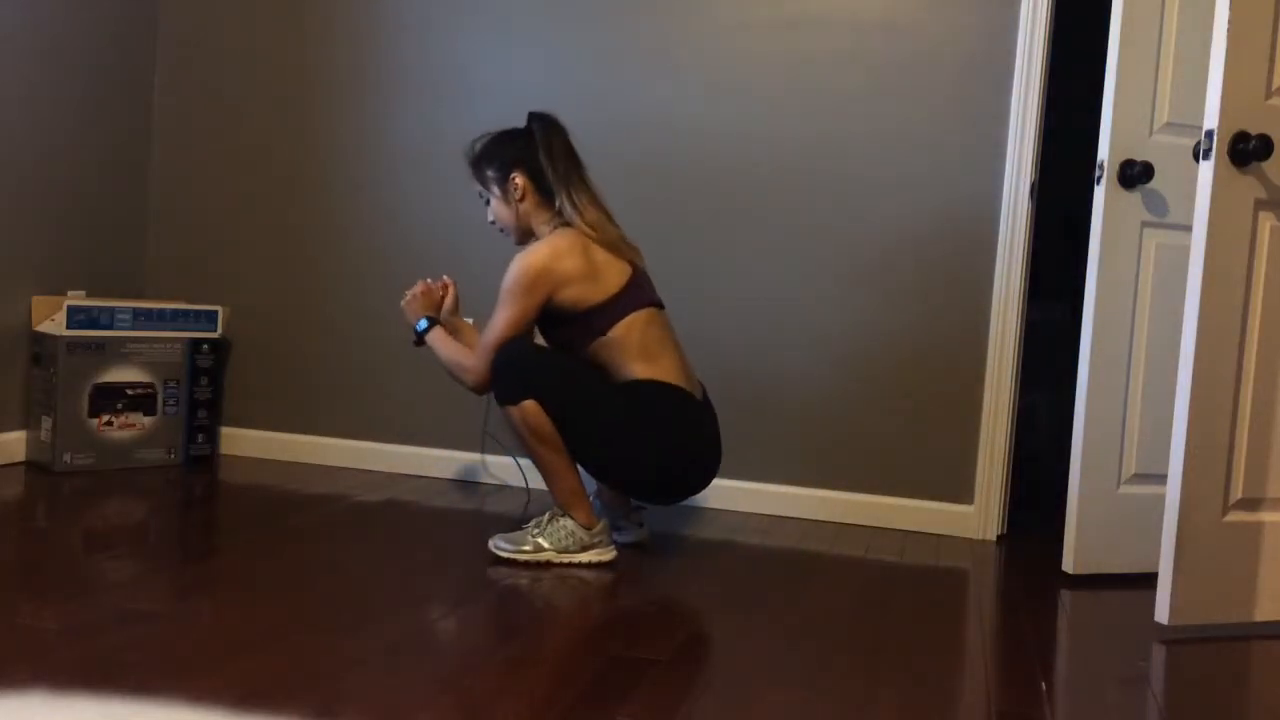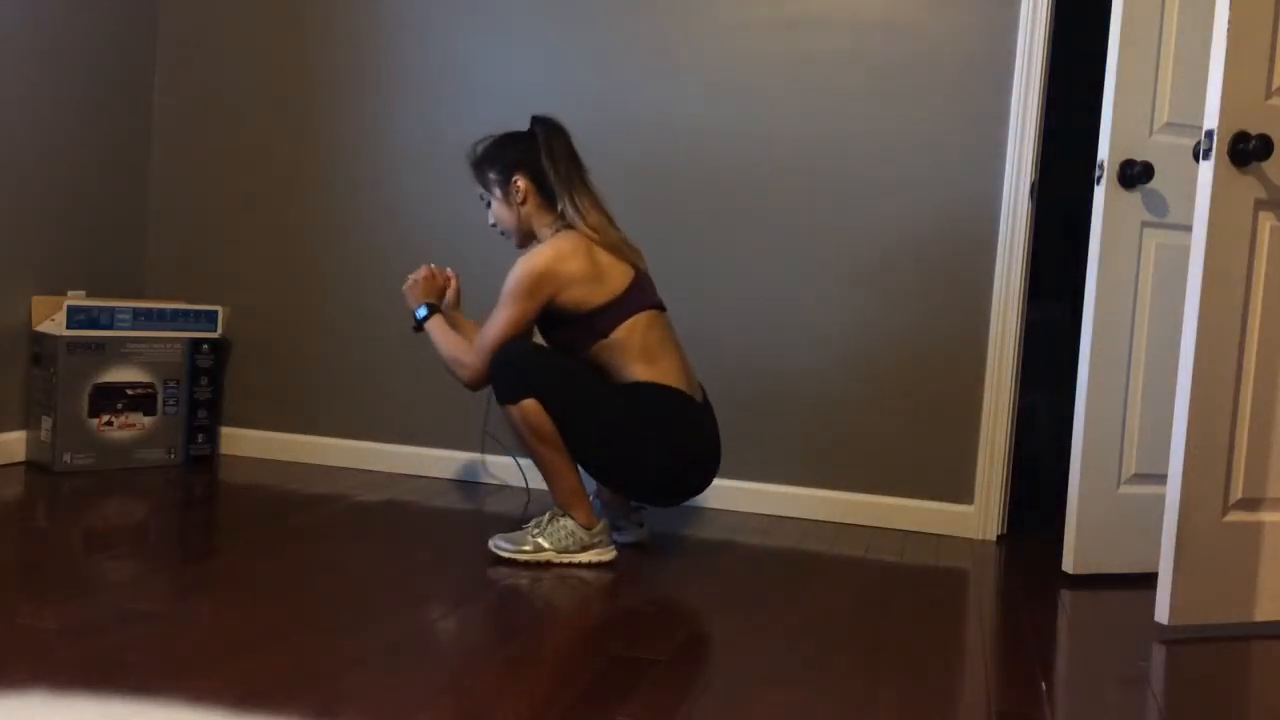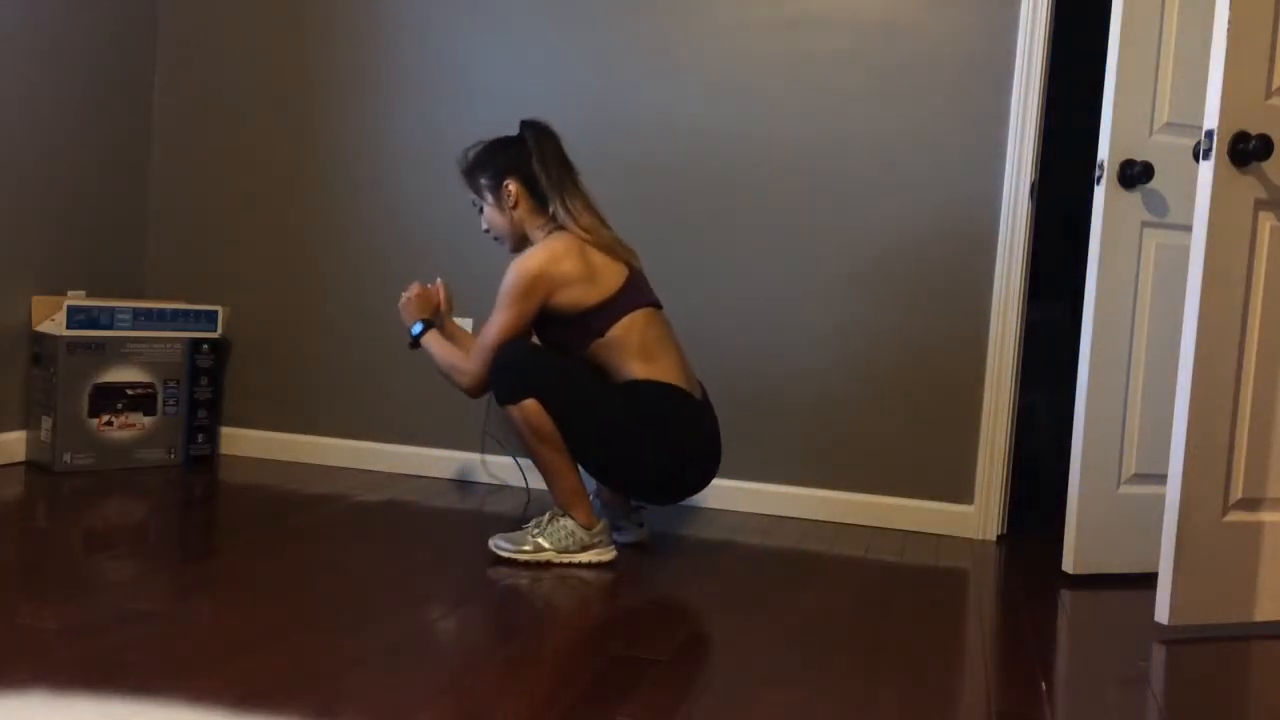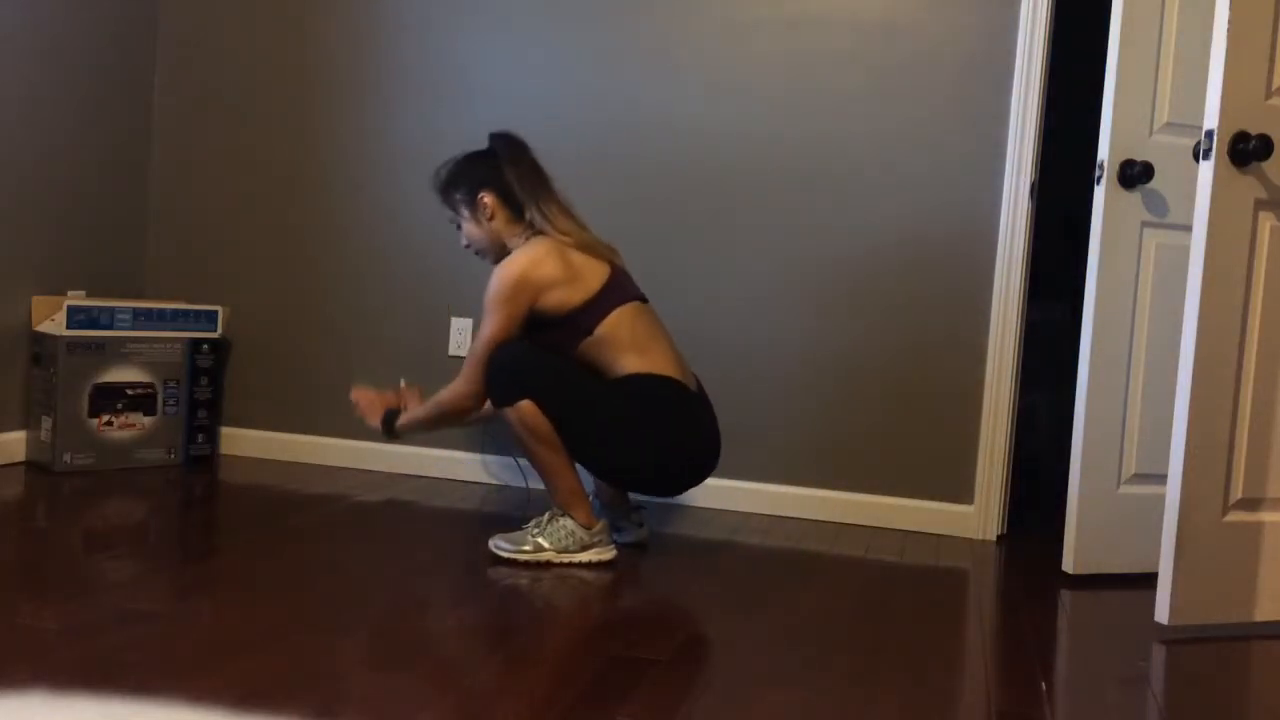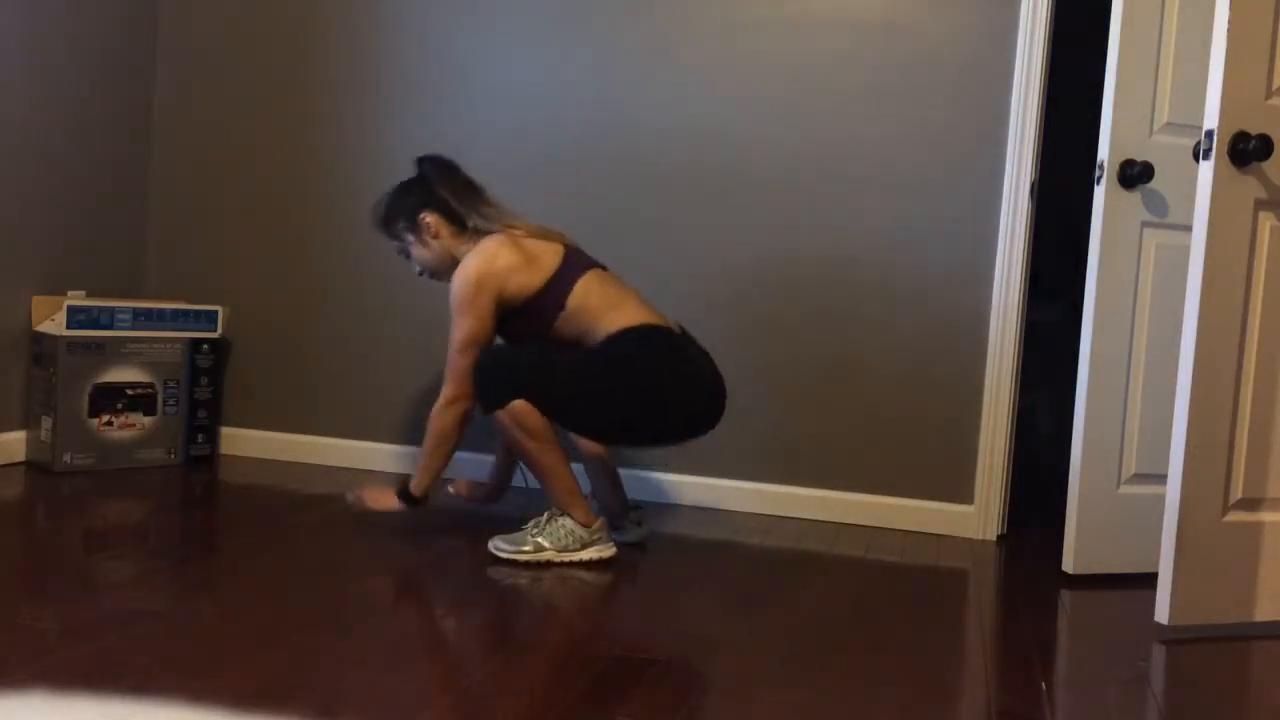
dt=0.3s
person 1, frame 1
left shoulder: (542, 259)
right shoulder: (585, 243)
left elbow: (479, 373)
left wrist: (426, 323)
right wrist: (452, 319)
left hip: (665, 444)
right hip: (685, 434)
left knee: (514, 367)
right knee: (539, 371)
left ankle: (582, 529)
right ankle: (617, 511)
person 1, frame 2
left shoulder: (546, 260)
right shoulder: (585, 245)
left elbow: (475, 369)
left wrist: (426, 311)
right wrist: (451, 312)
left hip: (665, 447)
right hip: (682, 436)
left knee: (514, 367)
right knee: (538, 372)
left ankle: (582, 529)
right ankle: (617, 509)
person 1, frame 3
left shoulder: (539, 262)
right shoulder: (578, 246)
left elbow: (475, 377)
left wrist: (421, 329)
right wrist: (445, 324)
left hip: (668, 445)
right hip: (683, 432)
left knee: (516, 367)
right knee: (541, 374)
left ankle: (582, 529)
right ankle: (617, 510)
person 1, frame 4
left shoulder: (520, 268)
right shoulder: (561, 250)
left elbow: (470, 392)
left wrist: (395, 420)
right wrist: (422, 408)
left hip: (664, 437)
right hip: (680, 423)
left knee: (510, 368)
right knee: (540, 378)
left ankle: (581, 529)
right ankle: (615, 511)
person 1, frame 5
left shoulder: (476, 271)
right shoulder: (503, 250)
left elbow: (455, 400)
right elbow: (522, 390)
left wrist: (410, 494)
right wrist: (495, 482)
left hip: (663, 379)
right hip: (677, 368)
left knee: (499, 371)
right knee: (550, 373)
left ankle: (580, 525)
right ankle: (614, 513)
